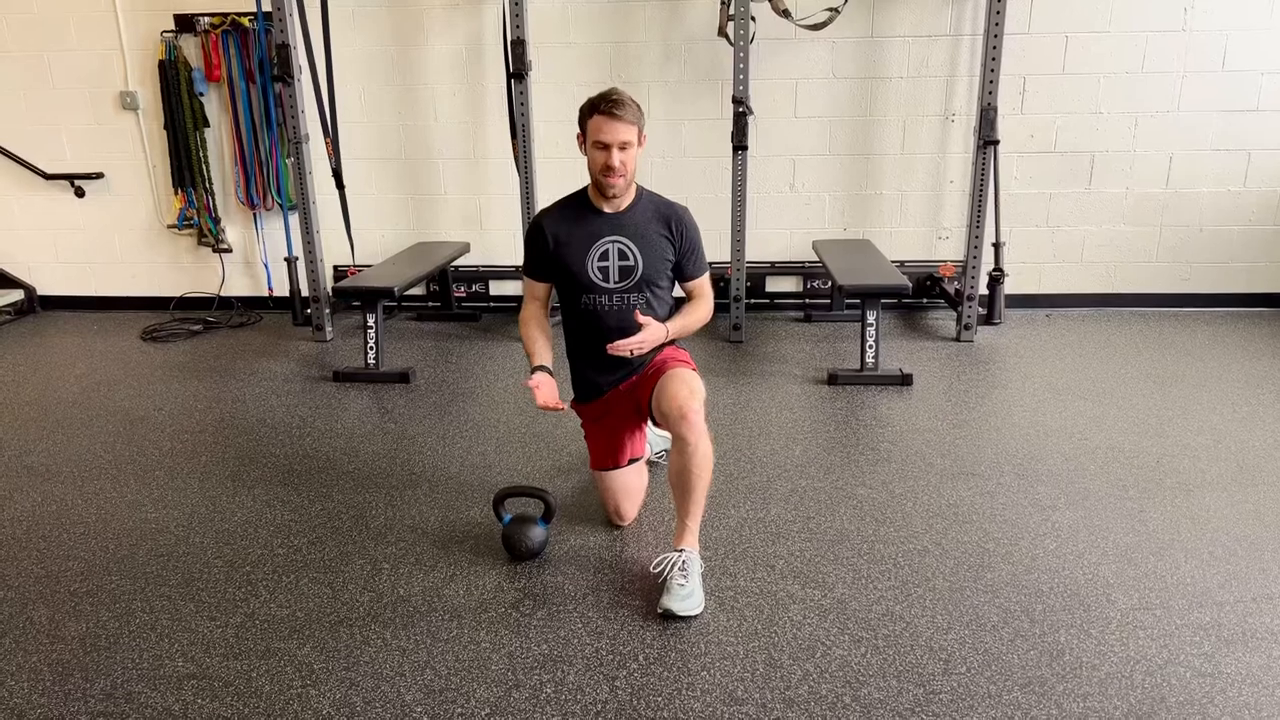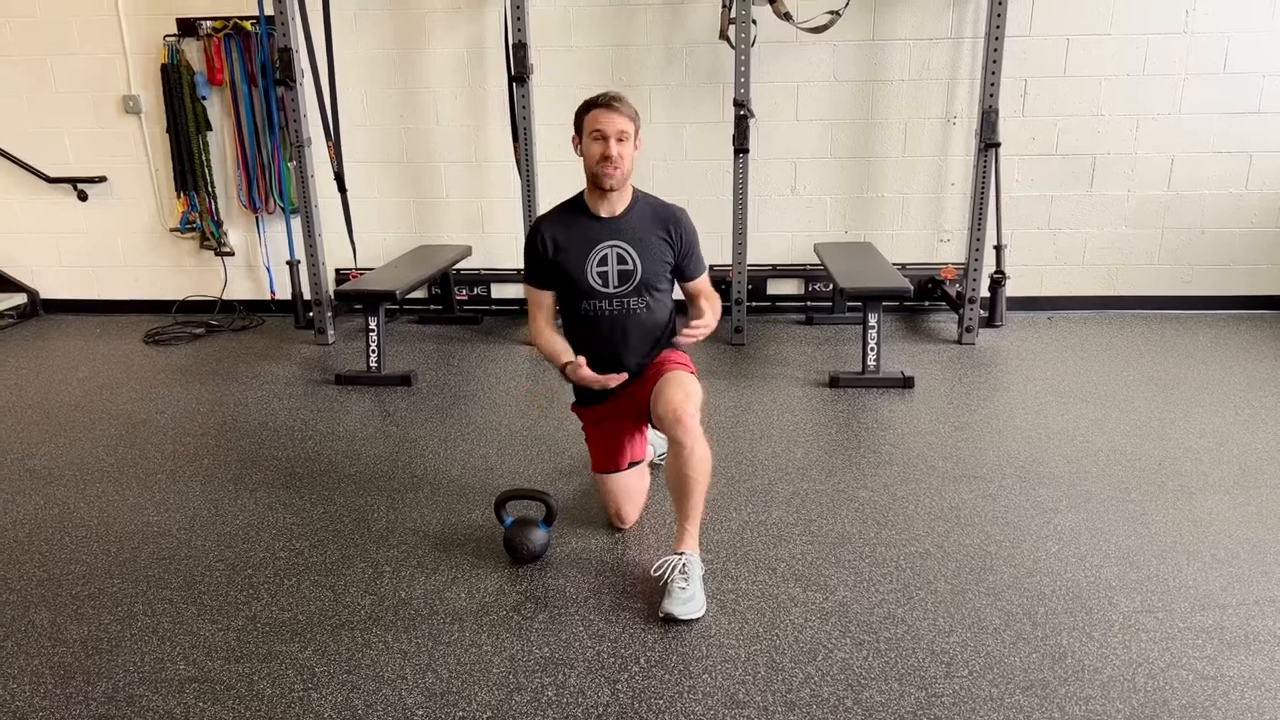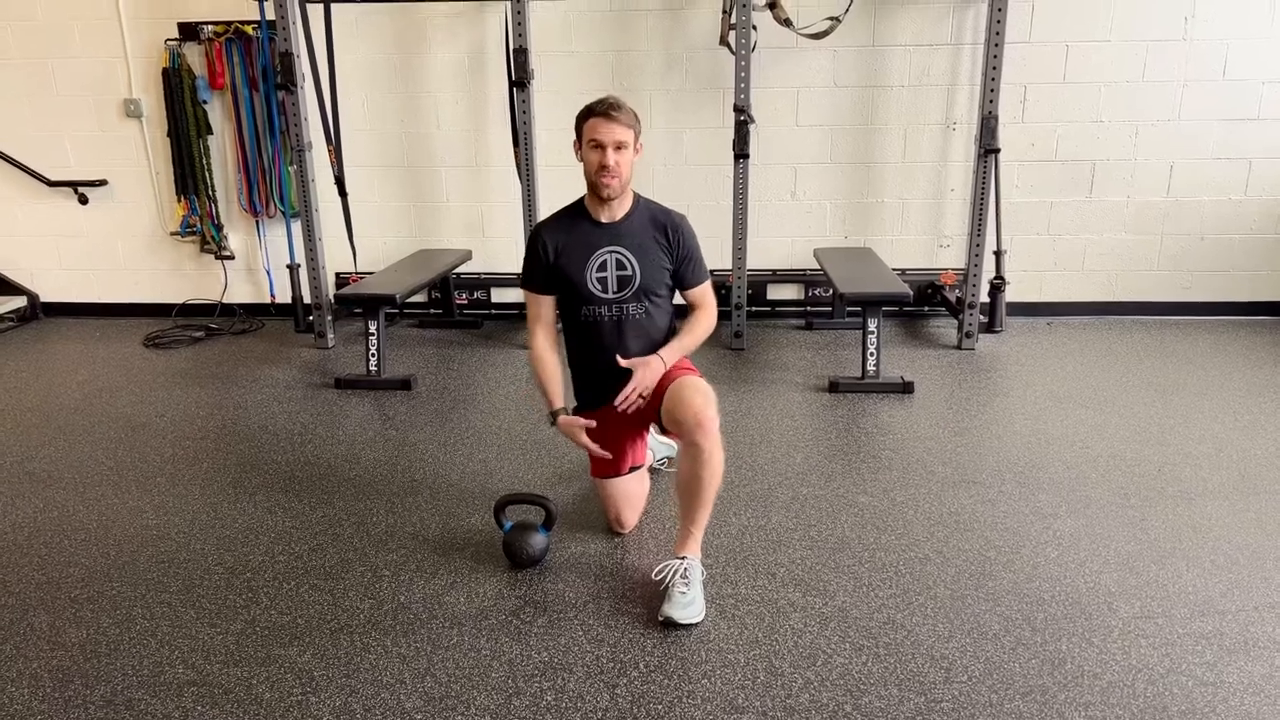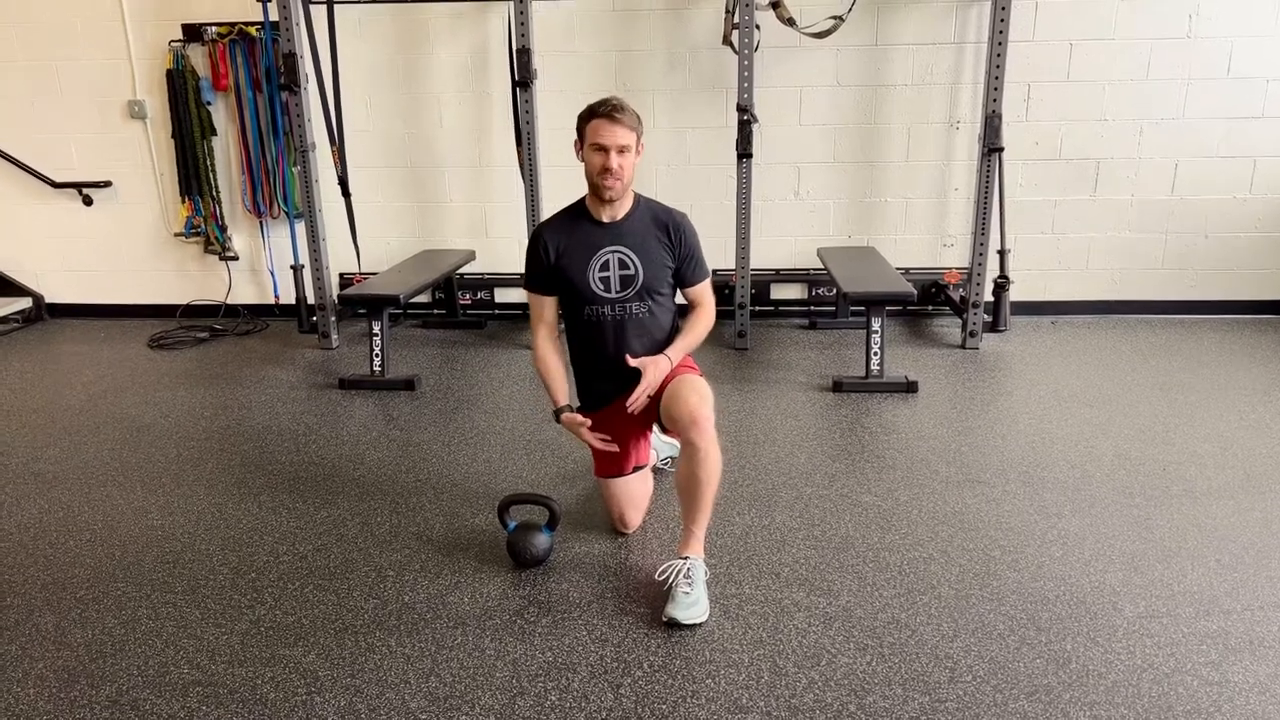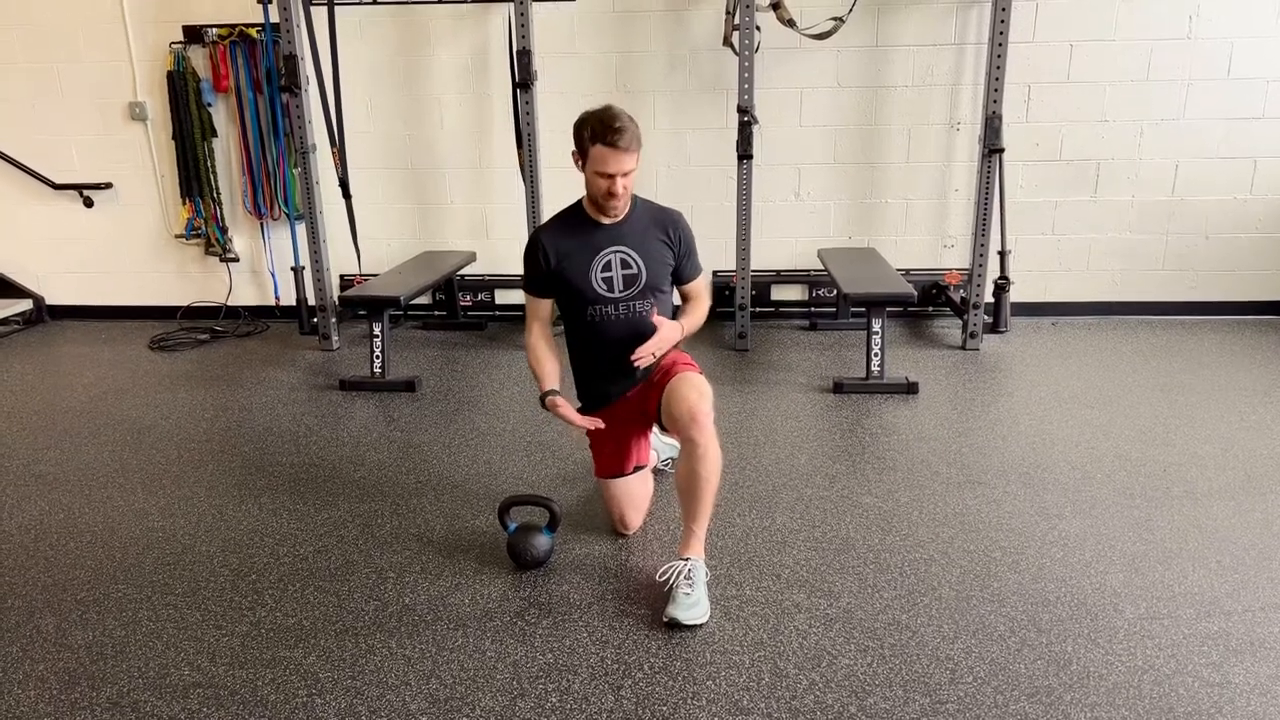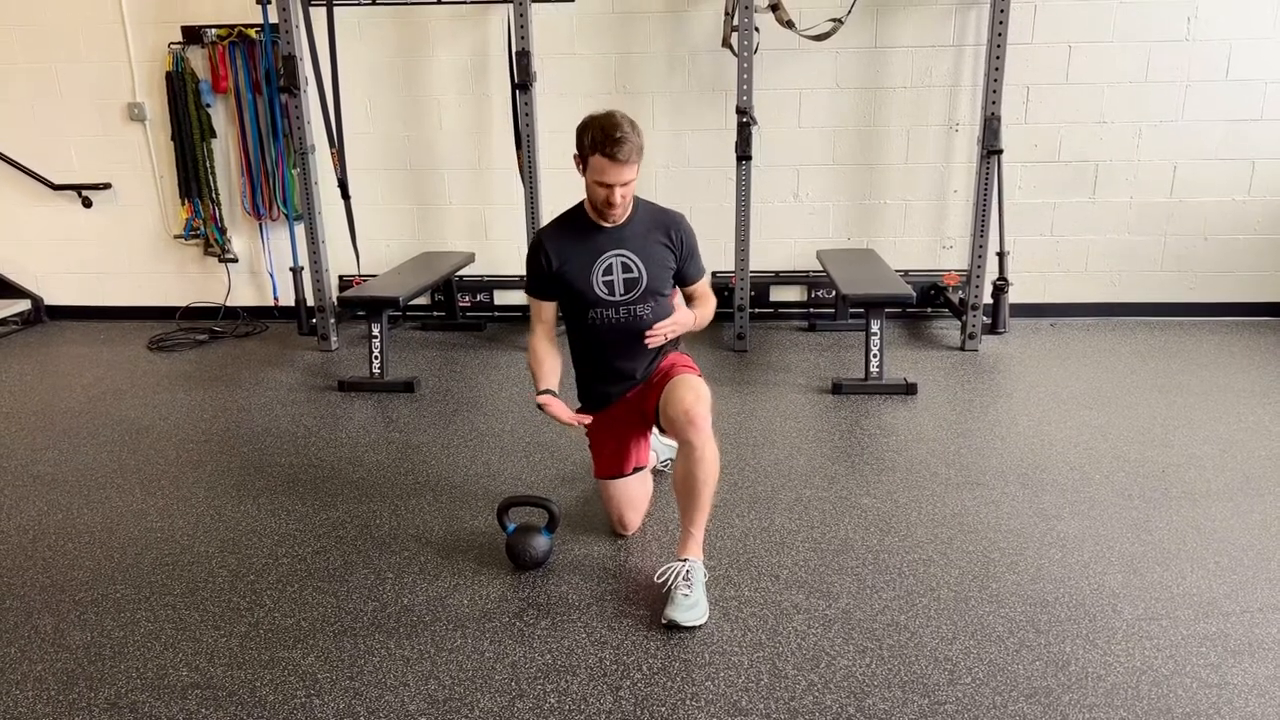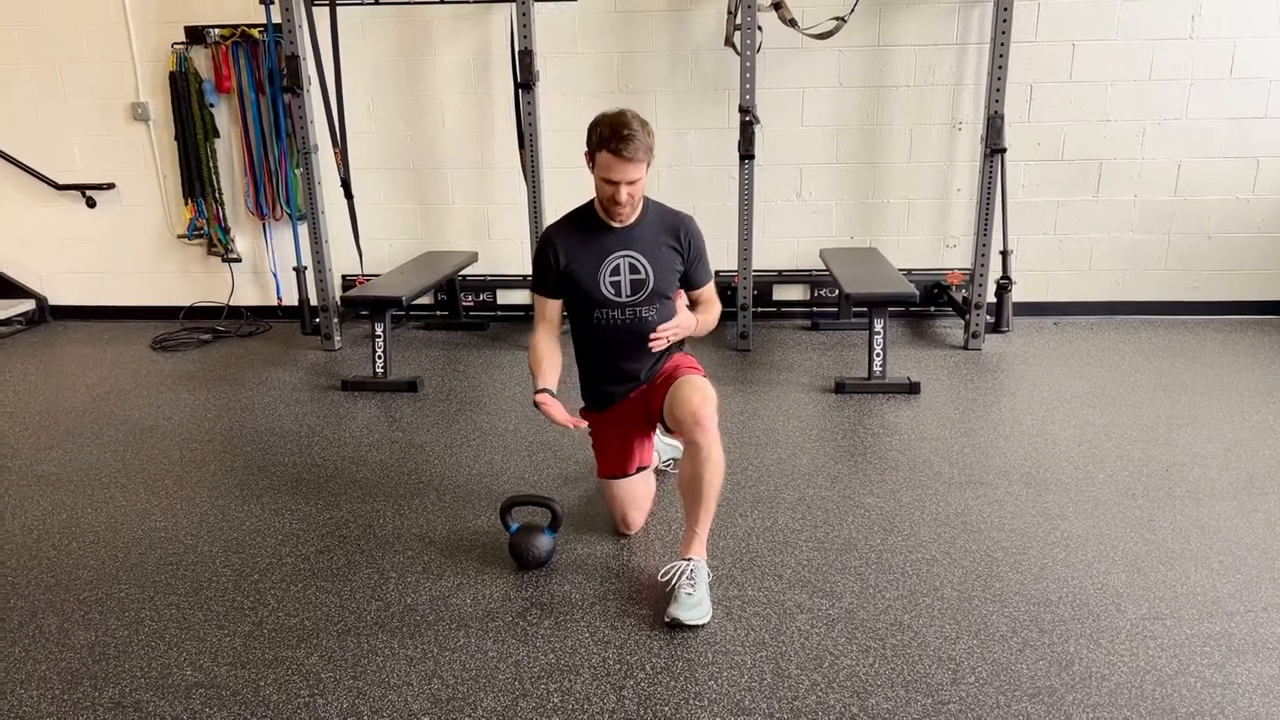
dt=0.4s
person 1, frame 1
left shoulder: (673, 220)
right shoulder: (551, 226)
left elbow: (703, 300)
right elbow: (534, 305)
left wrist: (664, 332)
right wrist: (540, 368)
left hip: (659, 361)
right hip: (596, 385)
left knee: (686, 414)
right knee: (622, 514)
left ankle: (687, 551)
right ankle: (643, 442)
person 1, frame 2
left shoulder: (670, 221)
right shoulder: (549, 232)
left elbow: (703, 294)
right elbow: (541, 318)
left wrist: (706, 318)
right wrist: (570, 366)
left hip: (660, 362)
right hip: (600, 384)
left knee: (683, 418)
right knee: (622, 516)
left ankle: (687, 554)
right ankle: (645, 443)
person 1, frame 3
left shoulder: (670, 227)
right shoulder: (550, 237)
left elbow: (705, 310)
right elbow: (541, 331)
left wrist: (661, 360)
right wrist: (559, 411)
left hip: (661, 371)
right hip: (599, 393)
left knee: (702, 422)
right knee: (623, 521)
left ankle: (688, 558)
right ankle: (648, 446)
person 1, frame 4
left shoulder: (671, 226)
right shoulder: (551, 239)
left elbow: (704, 306)
right elbow: (544, 330)
left wrist: (667, 359)
right wrist: (563, 409)
left hip: (665, 369)
right hip: (604, 393)
left knee: (696, 420)
right knee: (626, 521)
left ankle: (691, 558)
right ankle: (651, 447)
person 1, frame 5
left shoulder: (668, 225)
right shoulder: (549, 241)
left elbow: (699, 299)
right elbow: (538, 325)
left wrist: (676, 330)
right wrist: (551, 392)
left hip: (664, 367)
right hip: (604, 393)
left knee: (696, 416)
right knee: (627, 522)
left ankle: (692, 559)
right ankle: (652, 447)
person 1, frame 6
left shoulder: (671, 227)
right shoulder: (551, 243)
left elbow: (705, 299)
right elbow: (543, 328)
left wrist: (687, 318)
right wrist: (546, 389)
left hip: (664, 366)
right hip: (604, 393)
left knee: (692, 417)
right knee: (626, 523)
left ankle: (690, 560)
right ankle: (651, 446)
person 1, frame 7
left shoulder: (679, 229)
right shoulder: (559, 241)
left elbow: (710, 306)
right elbow: (546, 327)
left wrist: (688, 322)
right wrist: (544, 390)
left hip: (668, 369)
right hip: (607, 394)
left knee: (700, 419)
right knee: (629, 523)
left ankle: (694, 559)
right ankle: (655, 447)
